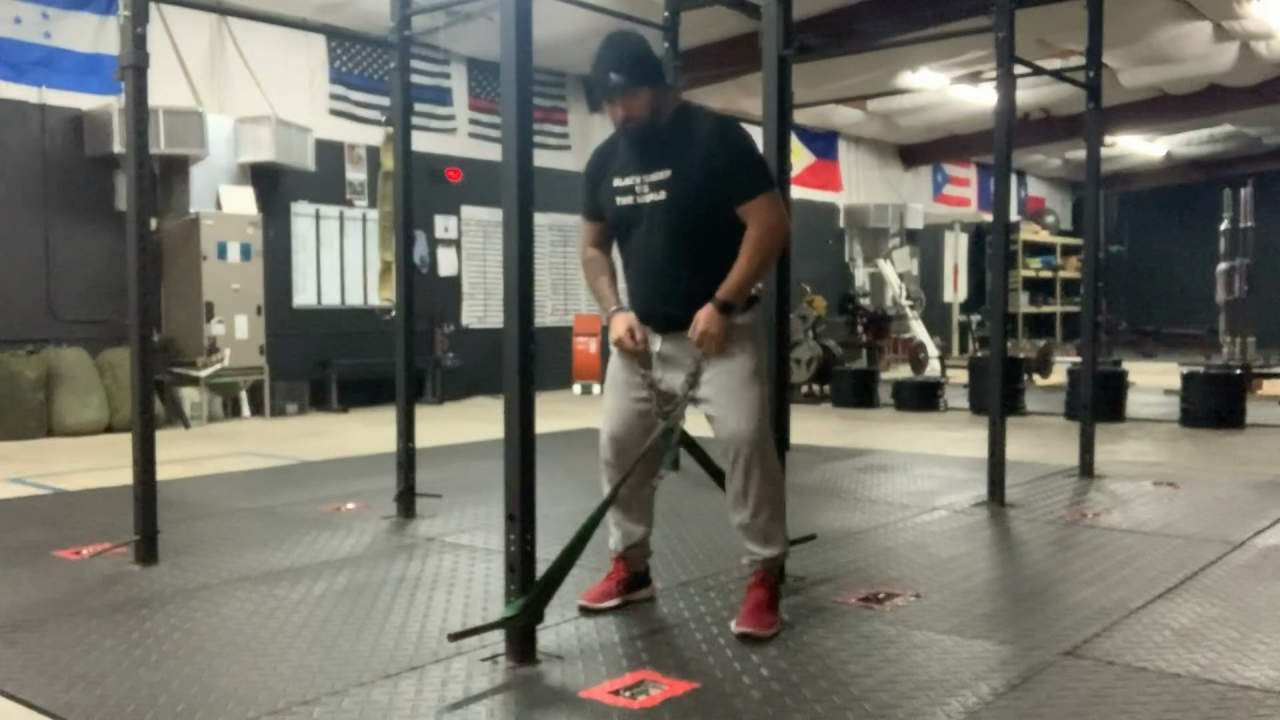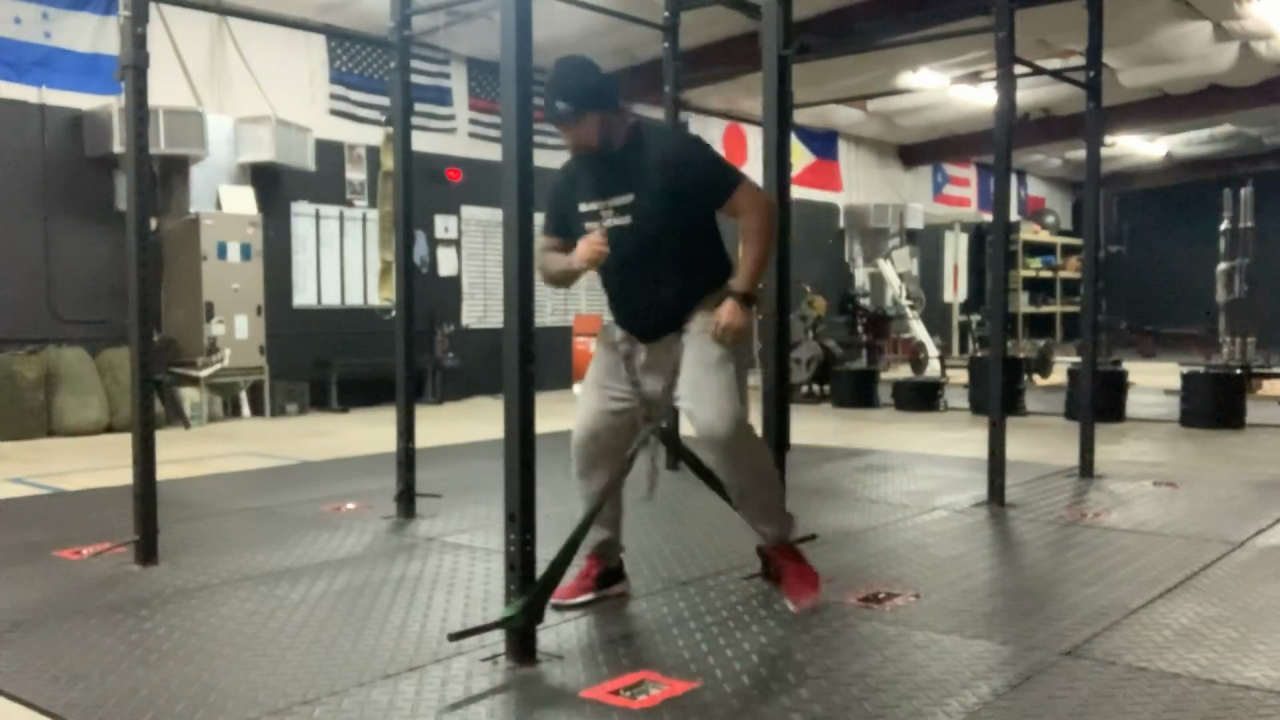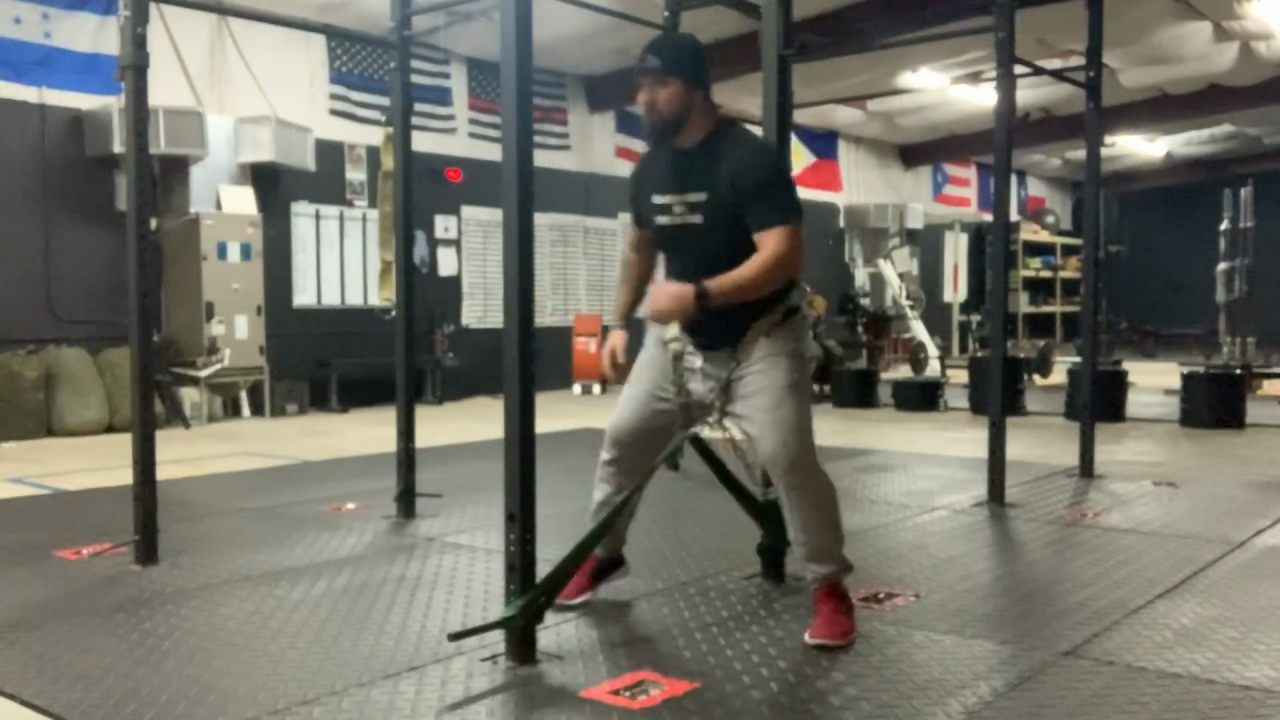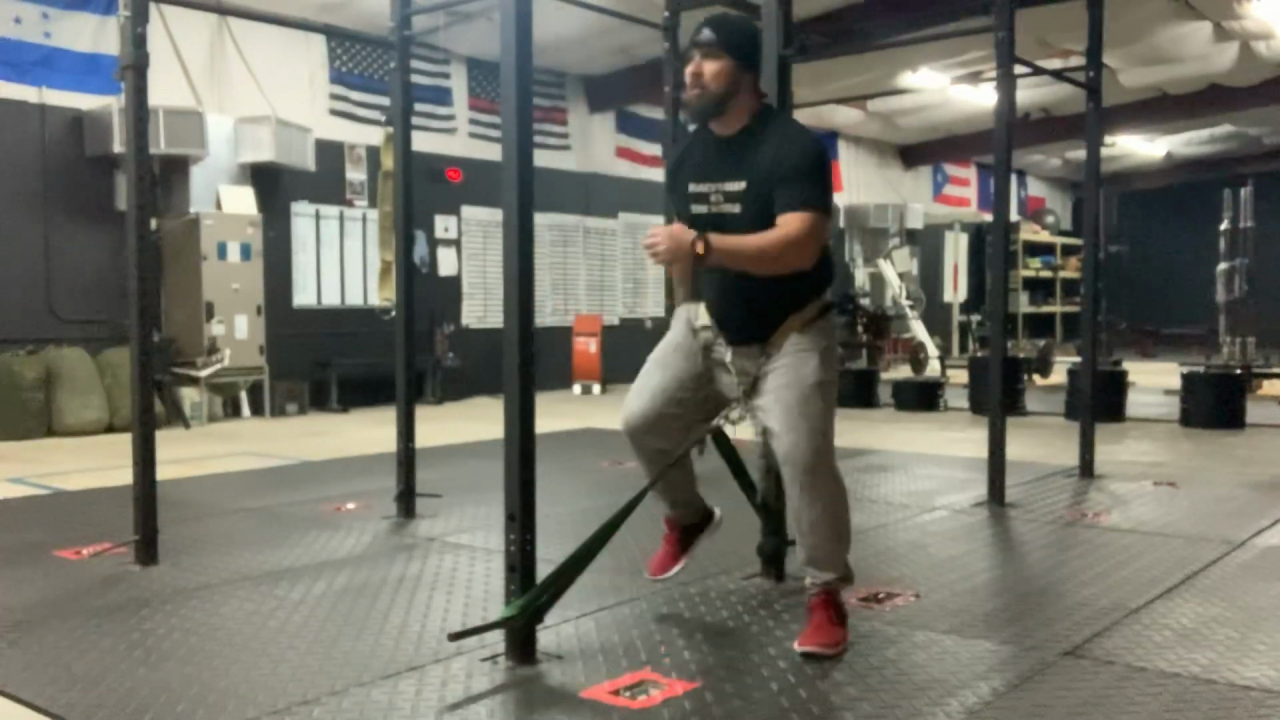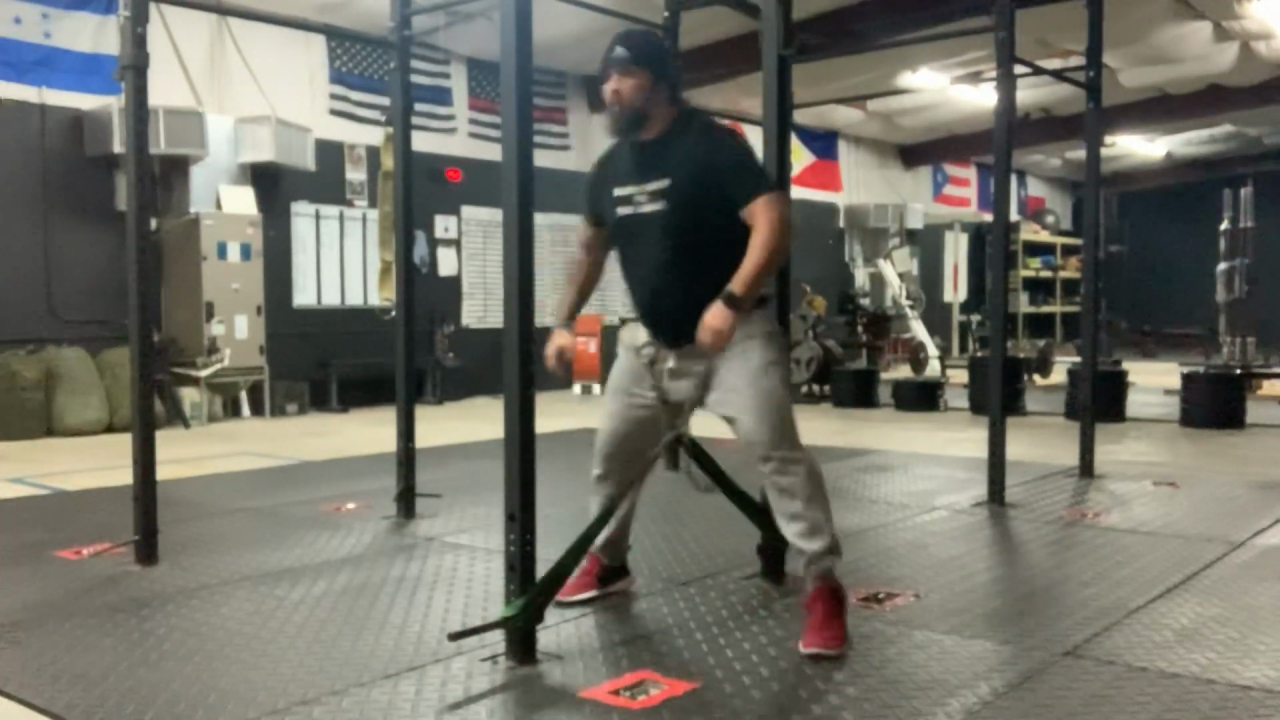
dt=1s
person 1, frame 1
left shoulder: (717, 138)
right shoulder: (605, 160)
left elbow: (770, 224)
right elbow: (593, 245)
left wrist: (723, 304)
right wrist: (613, 311)
left hip: (721, 328)
right hip: (644, 333)
left knee: (748, 443)
right knee: (619, 448)
left ankle: (763, 576)
right ankle: (630, 567)
person 1, frame 2
left shoulder: (676, 153)
right shoulder: (569, 182)
left elbow: (759, 208)
right elbow: (549, 267)
left wrist: (741, 296)
right wrist: (572, 260)
left hip: (702, 320)
right hip: (629, 336)
left knee: (717, 428)
right knee: (592, 442)
left ankle: (780, 541)
right ankle: (603, 562)
person 1, frame 3
left shoulder: (751, 161)
right shoulder: (649, 167)
left elbow: (784, 257)
right elbow: (641, 246)
left wrist: (697, 295)
right wrist: (619, 324)
left hip: (757, 335)
right hip: (680, 336)
left knee: (788, 457)
right knee: (624, 438)
left ankle: (830, 587)
right ankle: (603, 555)
person 1, frame 4
left shoulder: (795, 147)
right shoulder: (687, 156)
left elbow: (800, 246)
left wrist: (701, 245)
right wrist: (682, 314)
left hip: (790, 336)
right hip: (708, 325)
left knee: (805, 461)
right knee: (642, 419)
left ankle: (826, 596)
right ankle: (688, 518)
person 1, frame 5
left shoulder: (714, 145)
right shoulder: (611, 167)
left elbow: (773, 223)
right elbow: (592, 247)
left wrist: (731, 300)
right wrist: (564, 323)
left hip: (732, 330)
right hip: (655, 337)
left knee: (774, 443)
right knee: (614, 447)
left ankle: (824, 586)
right ankle: (607, 562)
